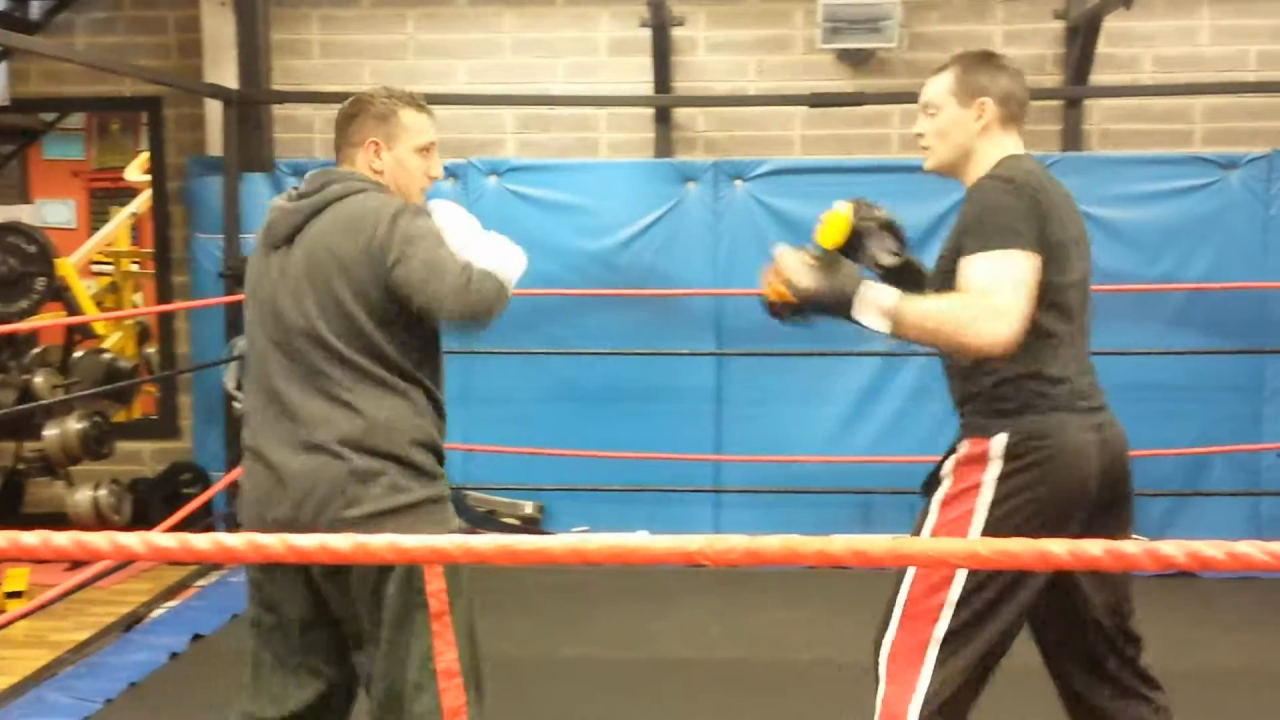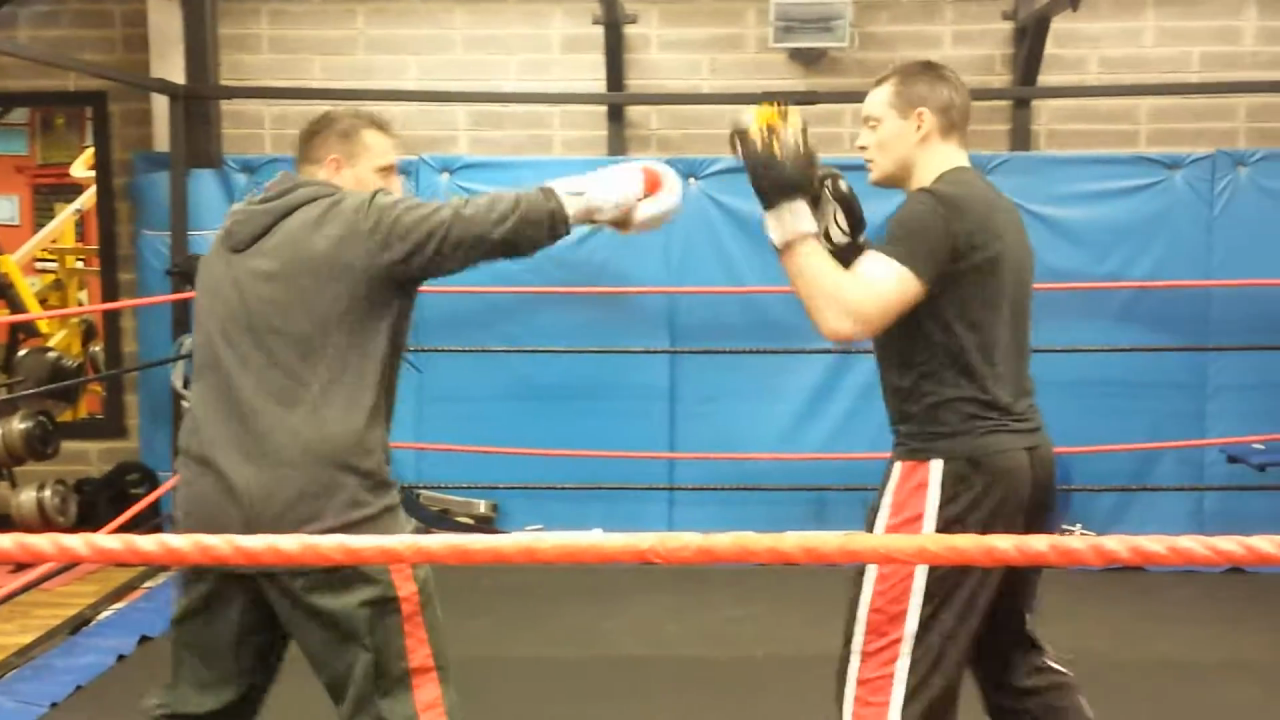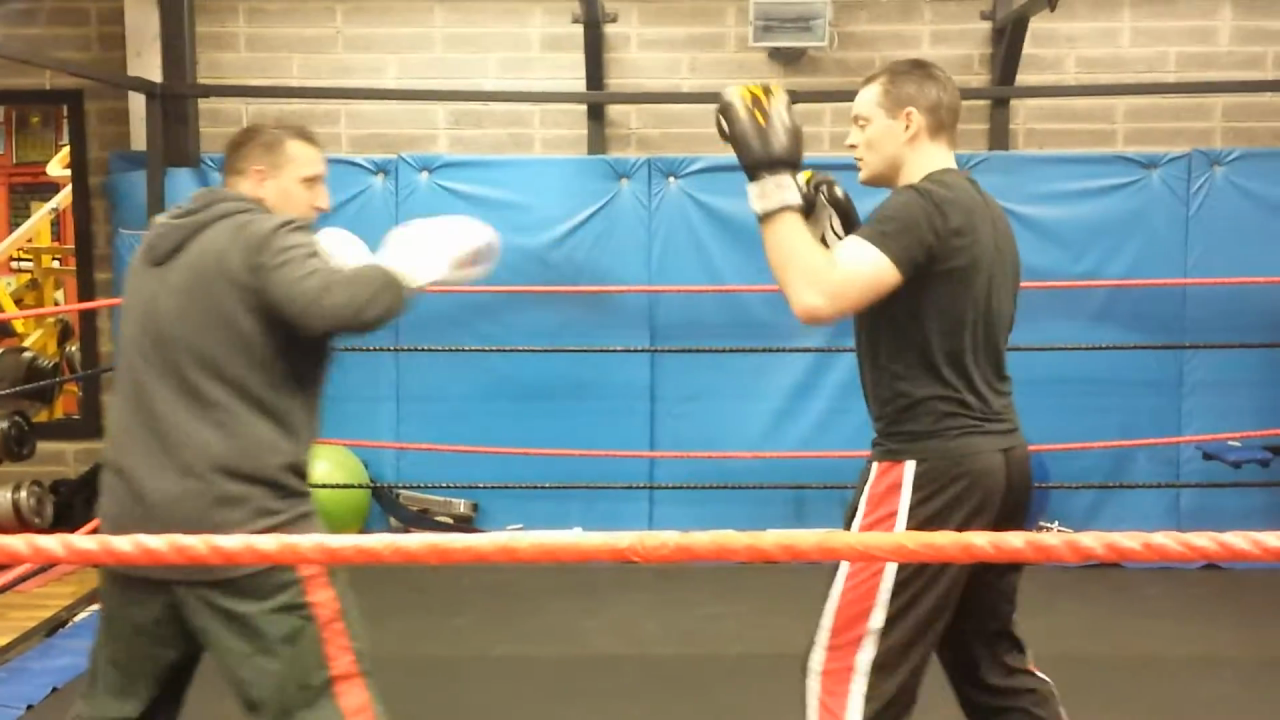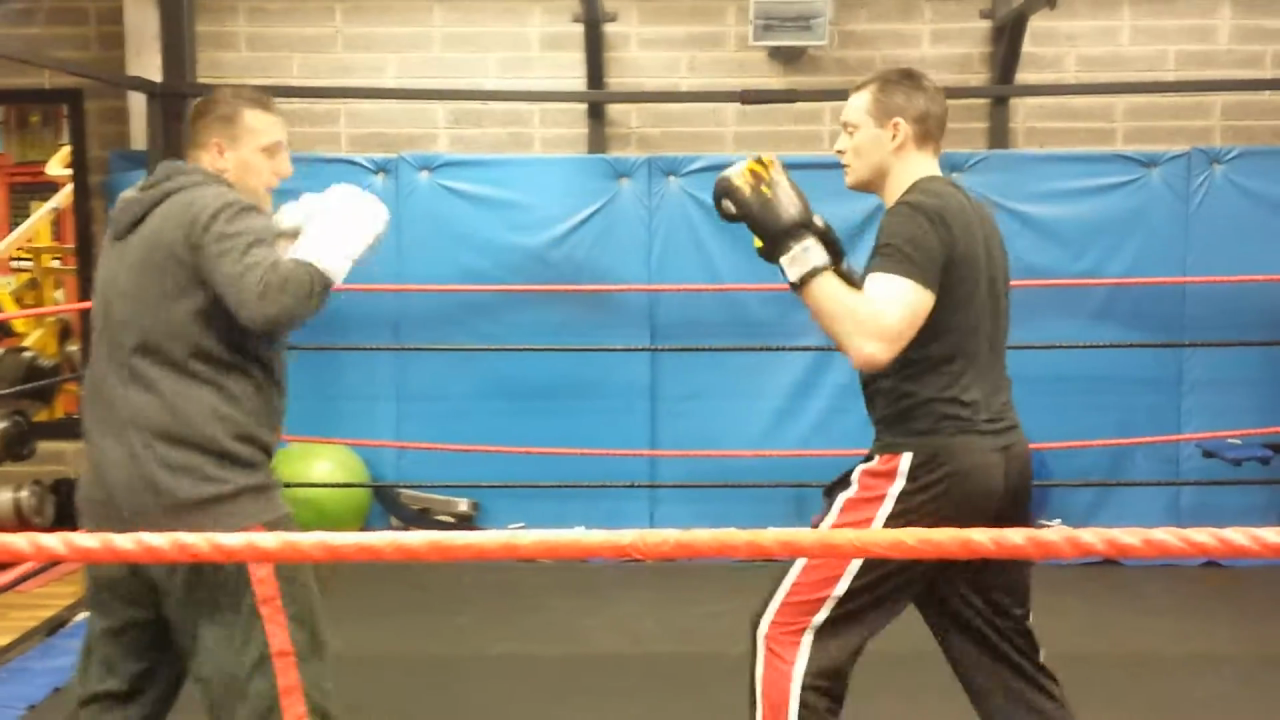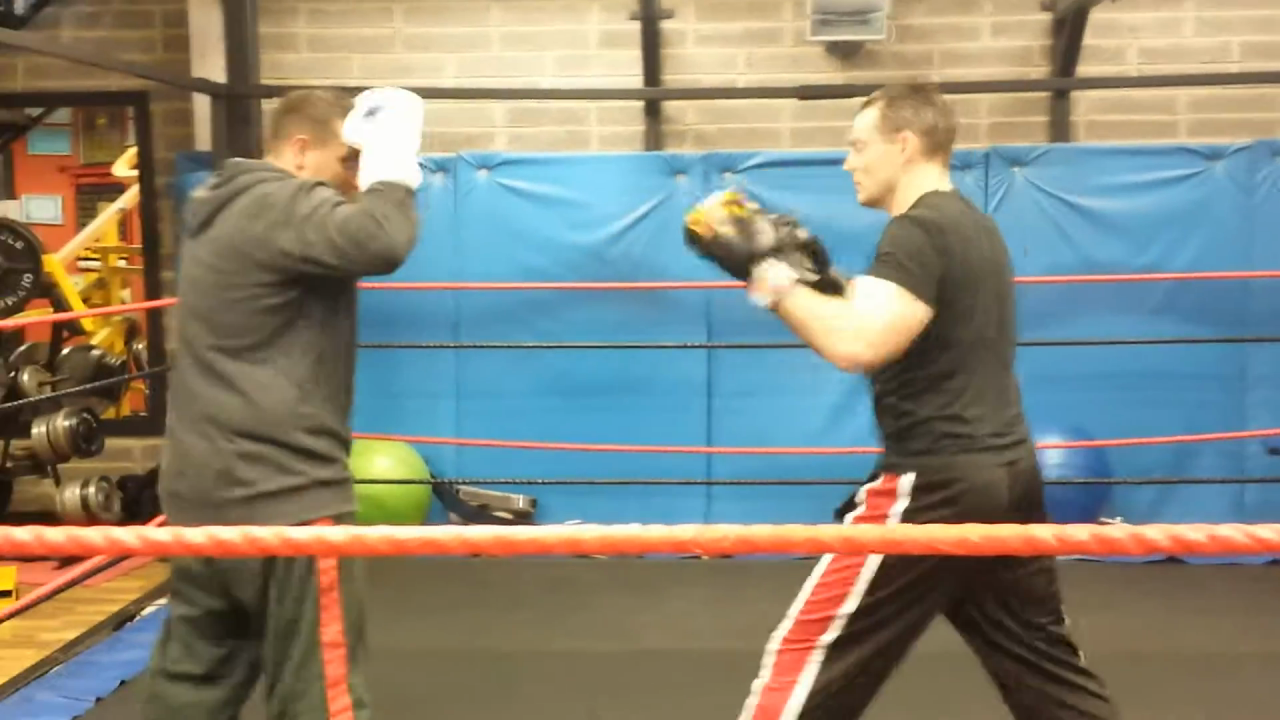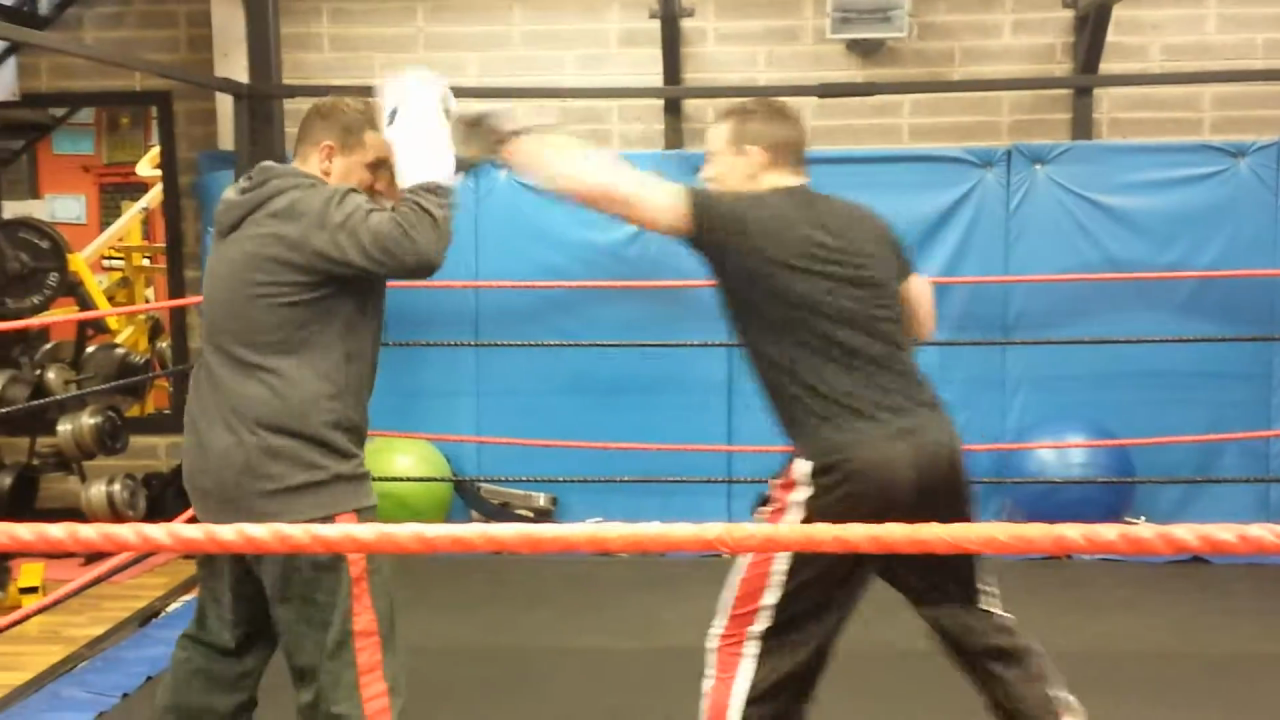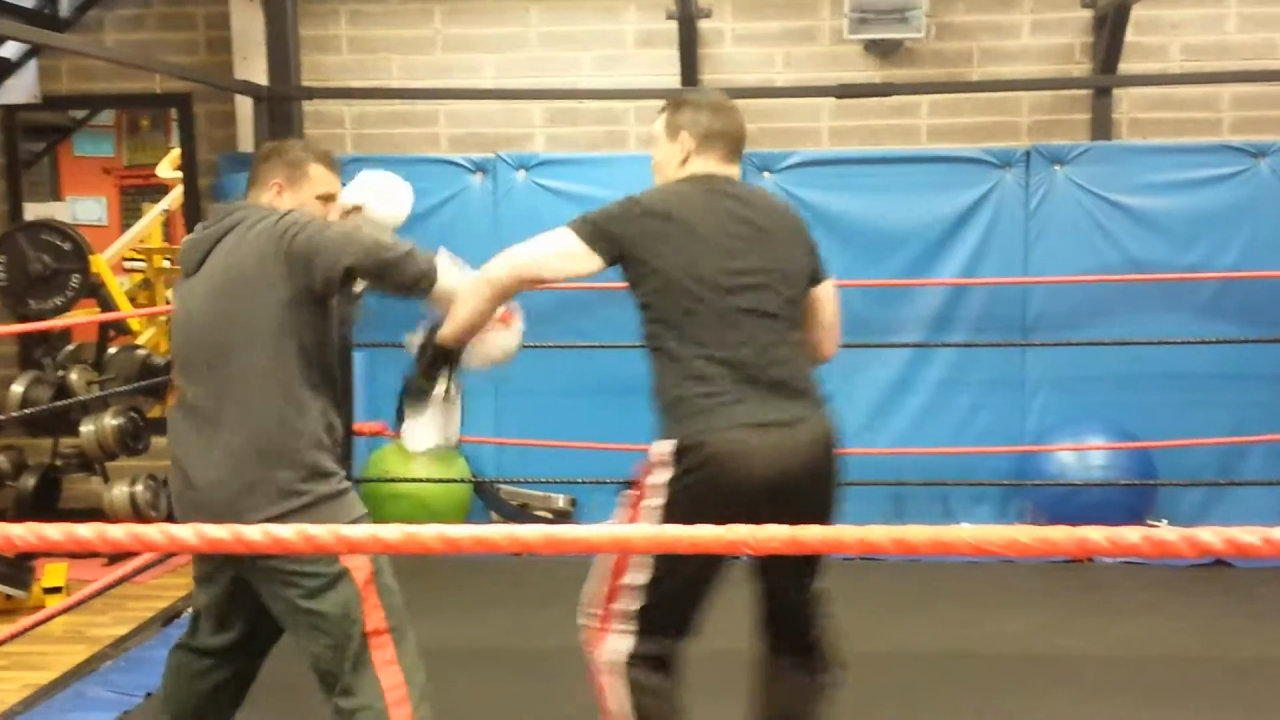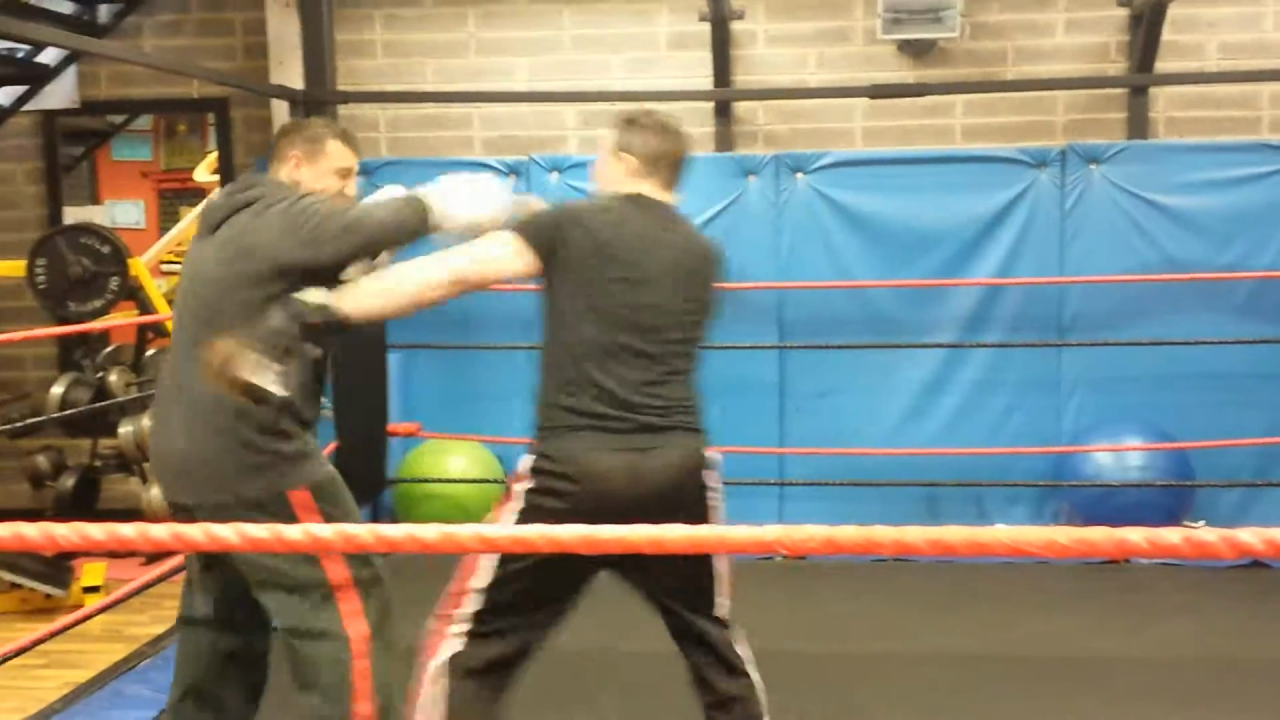
dt=0.2s
person 1, frame 1
left shoulder: (1003, 192)
right shoulder: (1037, 191)
left elbow: (992, 327)
left wrist: (860, 296)
right wrist: (898, 271)
left hip: (1022, 451)
right hip: (1088, 445)
left knee: (923, 660)
person 1, frame 2
left shoulder: (936, 207)
right shoulder: (985, 207)
left elbow: (843, 317)
left wrist: (786, 208)
right wrist: (848, 240)
left hip: (956, 467)
right hip: (1016, 459)
right knee: (1013, 663)
person 1, frame 3
left shoulder: (921, 204)
right shoulder: (977, 208)
left elbow: (814, 297)
left wrist: (770, 179)
right wrist: (846, 235)
left hip: (933, 467)
right hip: (994, 460)
right knee: (993, 663)
person 1, frame 4
left shoulder: (915, 217)
right shoulder: (965, 212)
left elbow: (872, 345)
left wrist: (794, 250)
right wrist: (831, 266)
left hip: (928, 466)
right hip: (995, 460)
left knee: (793, 633)
right knee: (1005, 657)
person 1, frame 5
left shoulder: (921, 231)
right shoulder: (970, 228)
left elbow: (858, 345)
left wrist: (769, 270)
right wrist: (817, 272)
left hip: (936, 484)
right hip: (1008, 474)
left knee: (807, 659)
right knee: (1045, 658)
person 1, frame 6
left shoulder: (734, 221)
right shoulder: (866, 225)
left elbow: (597, 179)
right elbow: (920, 322)
left wrist: (503, 137)
left hip: (845, 466)
right hip: (929, 446)
left knee: (751, 651)
right knee: (970, 616)
person 1, frame 7
left shoulder: (644, 217)
right shoulder: (788, 222)
left elbow: (507, 274)
left wrist: (438, 346)
left hip: (707, 452)
right hip: (805, 438)
left knee: (627, 639)
right knee: (794, 625)
person 1, frame 8
left shoulder: (579, 225)
right shoulder: (702, 257)
left elbow: (449, 274)
left wrist: (321, 308)
left hip: (574, 471)
right hip: (675, 466)
left knee: (468, 648)
right knee: (714, 642)
person 2, frame 1
left shoulder: (281, 227)
right shoulder: (388, 221)
right elbow: (469, 301)
left wrist: (438, 253)
right wrist: (498, 261)
left hip: (278, 499)
right hip: (373, 504)
person 2, frame 2
left shoulder: (230, 241)
right shoulder: (361, 223)
right elbow: (484, 222)
right wrist: (604, 191)
left hip: (214, 508)
right hip: (323, 513)
person 2, frame 3
left shoulder: (161, 246)
right shoulder: (272, 240)
right elbow: (342, 305)
right wrist: (411, 259)
left hip: (135, 517)
right hip: (242, 522)
person 2, frame 4
left shoulder: (142, 217)
right shoulder: (218, 214)
right elbow: (270, 304)
left wrist: (290, 244)
right wrist: (334, 239)
left hip: (119, 496)
right hip: (209, 499)
person 2, frame 5
left shoulder: (230, 207)
right shoulder: (283, 207)
left elbow: (339, 236)
right elbow: (382, 243)
left wrist: (377, 164)
right wrist: (393, 158)
left hip: (204, 484)
right hip: (282, 488)
person 2, frame 6
left shoulder: (250, 211)
right shoulder: (316, 209)
left elbow: (359, 250)
right elbow: (418, 247)
left wrist: (399, 173)
right wrist: (427, 168)
left hip: (224, 473)
right hip: (300, 482)
left knee: (222, 642)
person 2, frame 7
left shoulder: (209, 255)
right shoulder: (285, 234)
right elbow: (380, 258)
left wrist: (351, 230)
right wrist: (436, 275)
left hip: (212, 493)
right hip: (290, 496)
left knee: (218, 643)
right knee: (374, 662)
person 2, frame 8
left shoulder: (229, 221)
right shoulder: (292, 216)
right elbow: (365, 231)
left wrist: (386, 215)
right wrist: (432, 205)
left hip: (188, 455)
right hip: (255, 456)
left knee: (221, 612)
right knee: (342, 602)
